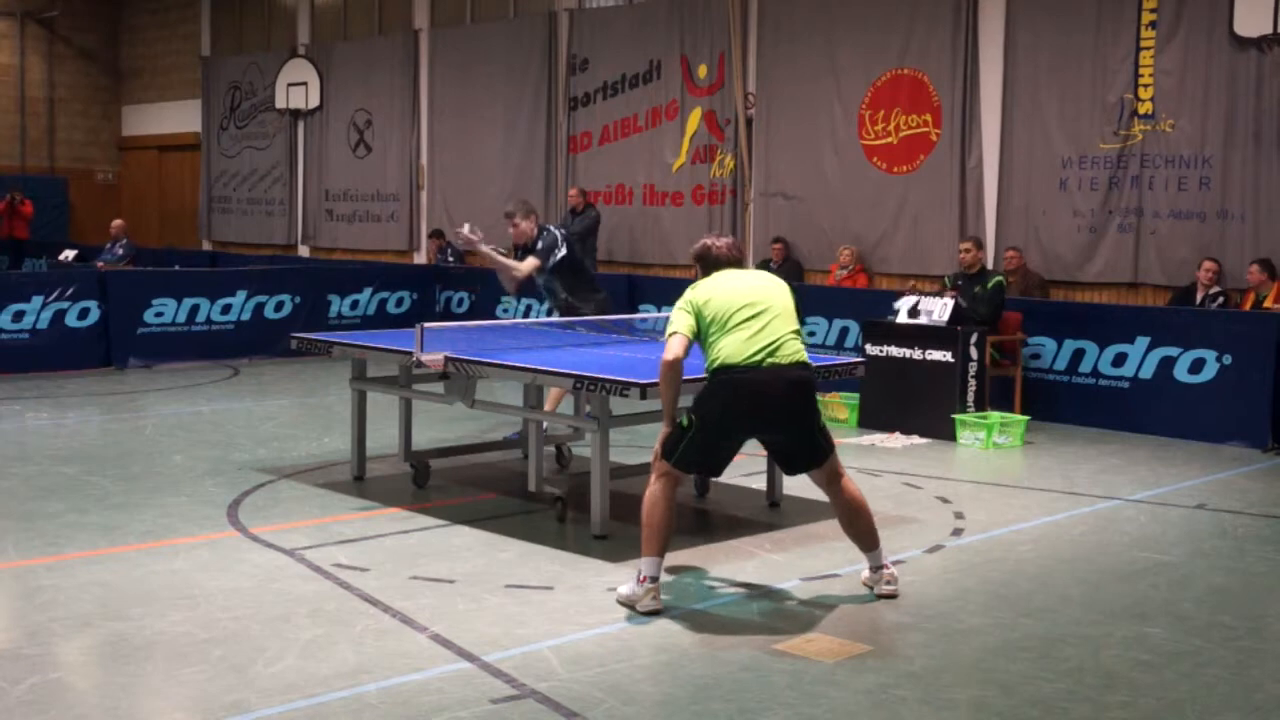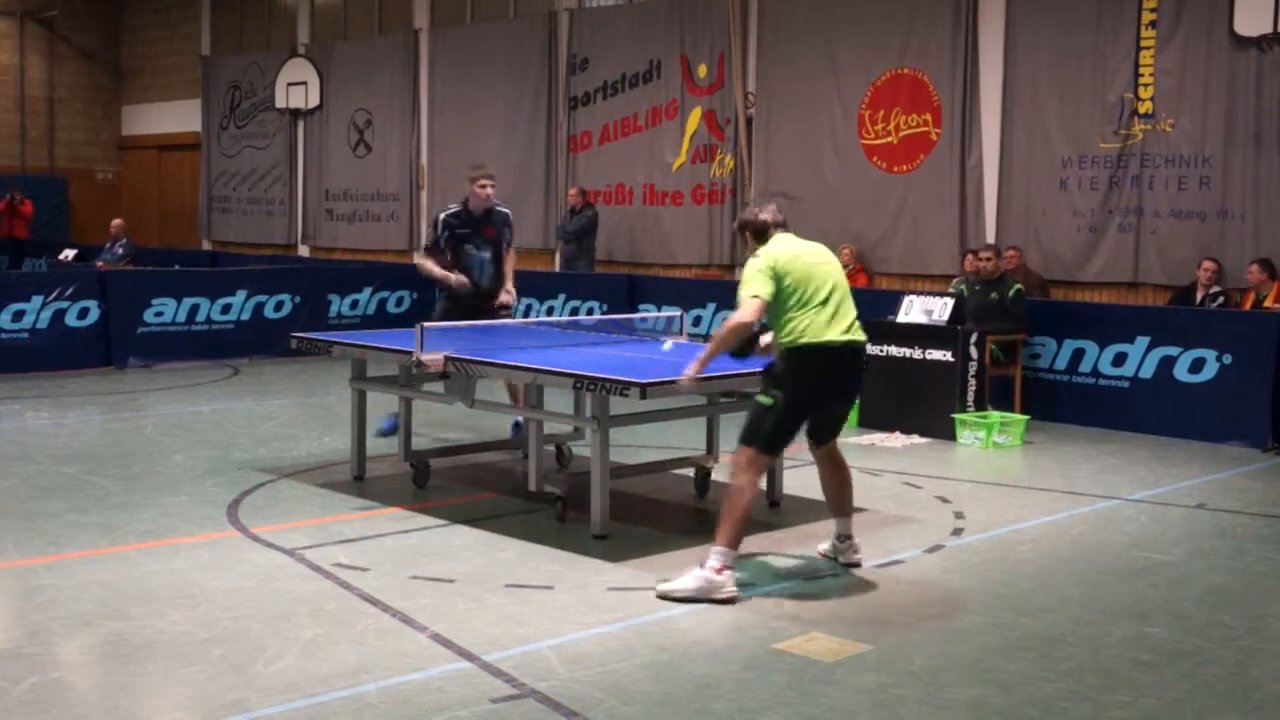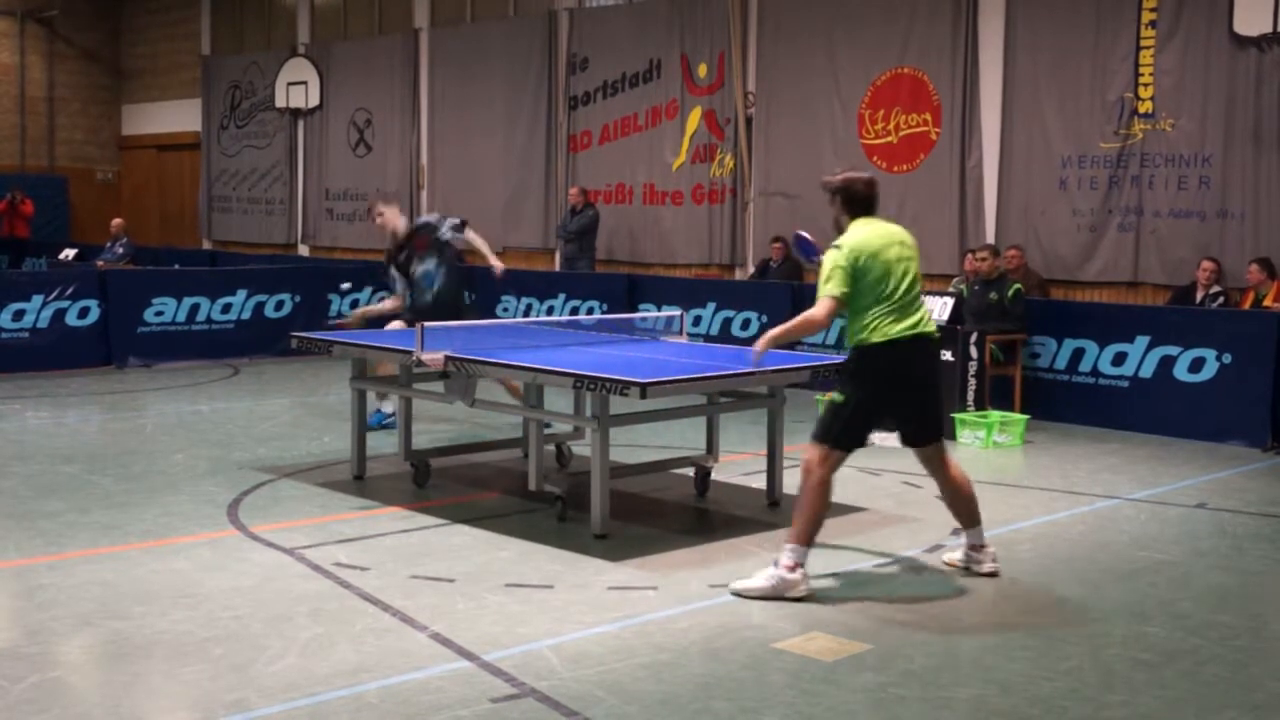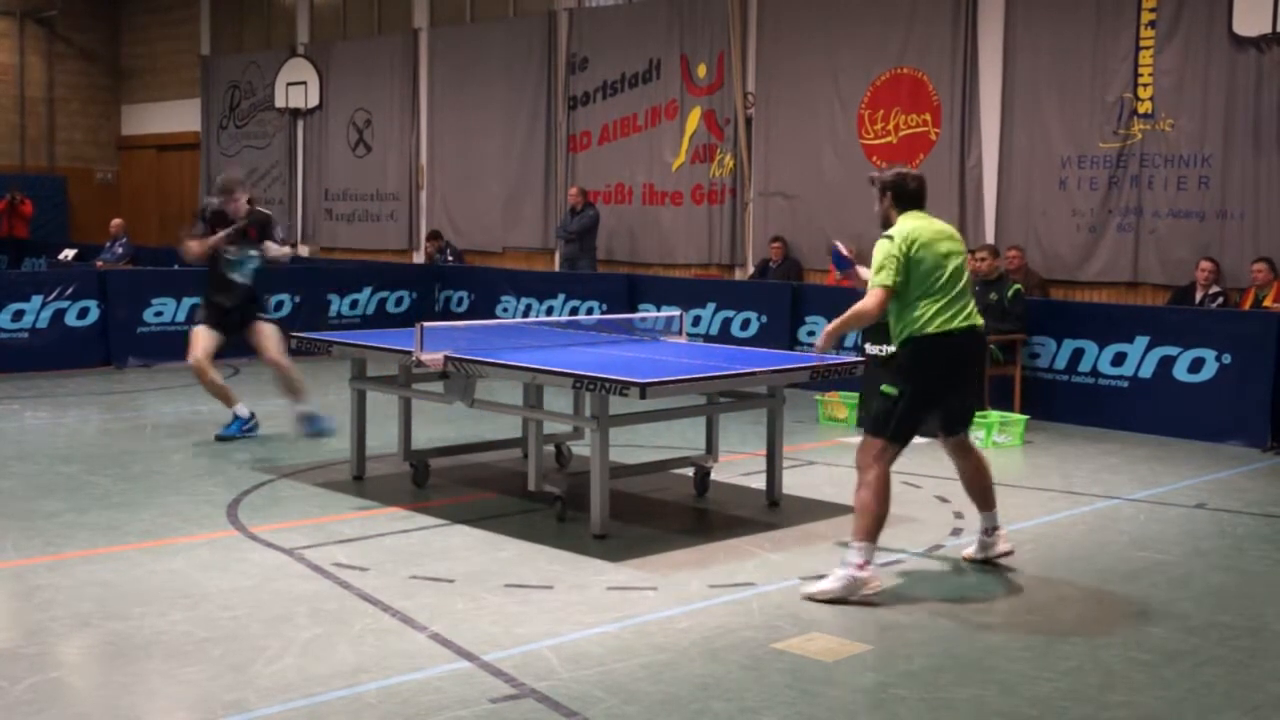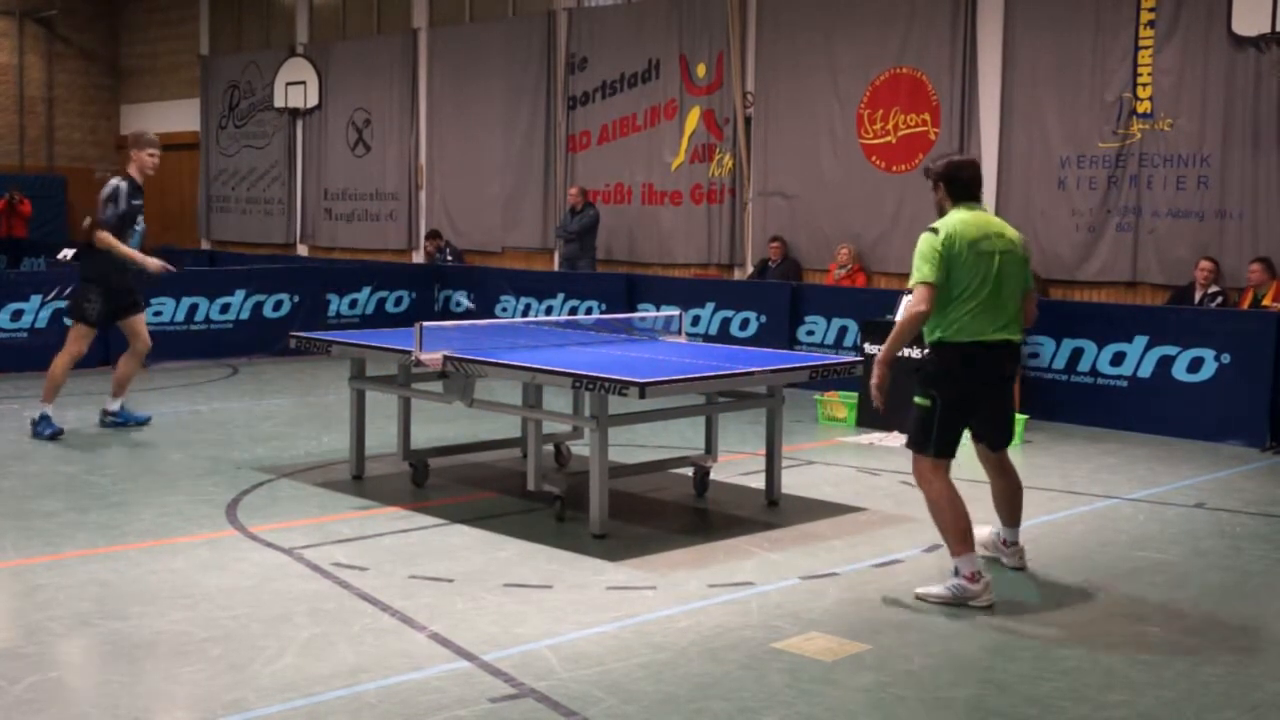
dt=1s
person 1, frame 1
left shoulder: (695, 294)
right shoulder: (774, 282)
left elbow: (672, 358)
left wrist: (668, 421)
left hip: (733, 386)
right hip: (792, 383)
left knee: (664, 474)
right knee: (833, 478)
left ankle: (646, 585)
right ankle: (881, 571)
person 1, frame 2
left shoulder: (763, 259)
right shoulder: (821, 252)
left elbow: (745, 320)
left wrist: (700, 362)
left hip: (807, 362)
right hip: (849, 359)
left knee: (747, 464)
right knee: (824, 444)
left ankle: (717, 571)
right ankle: (844, 541)
person 1, frame 3
left shoulder: (846, 247)
right shoulder: (904, 237)
left elbow: (822, 315)
left wrist: (774, 335)
left hip: (877, 359)
right hip: (921, 353)
left knee: (818, 461)
right knee: (936, 458)
left ankle: (790, 569)
right ankle: (979, 550)
person 1, frame 4
left shoulder: (895, 237)
right shoulder: (948, 232)
left elbow: (874, 305)
left wrist: (831, 330)
left hip: (928, 350)
right hip: (969, 345)
left knee: (873, 456)
right knee: (959, 443)
left ankle: (859, 568)
right ankle: (992, 536)
person 1, frame 5
left shoulder: (940, 234)
right shoulder: (1010, 236)
left elbow: (920, 309)
right elbow: (1028, 313)
left wrist: (883, 361)
left hip: (954, 358)
right hip: (1002, 357)
left knee: (929, 468)
right knee: (995, 455)
left ankle: (971, 577)
right ankle: (1009, 544)
person 2, frame 1
left shoulder: (550, 239)
right shoulder: (522, 246)
left elbow: (520, 271)
right elbow: (511, 286)
left wrist: (482, 249)
right wrist: (492, 258)
left hip: (589, 308)
right hip: (571, 309)
left ankle: (540, 422)
person 2, frame 2
left shoulder: (502, 216)
right shoulder: (447, 218)
right elbow: (424, 262)
left wrist: (508, 285)
right wrist: (448, 276)
left hip: (491, 300)
right hip: (456, 299)
left ankle: (520, 417)
right ankle: (401, 412)
person 2, frame 3
left shoulder: (429, 226)
right shoulder: (395, 257)
left elbow: (467, 233)
right elbow: (401, 302)
left wrist: (491, 259)
right wrist: (364, 312)
left hip: (453, 315)
right hip: (422, 316)
right ankle: (386, 412)
person 2, frame 4
left shoulder: (264, 218)
right shoulder: (211, 212)
left elbow: (284, 250)
right elbow: (190, 254)
left wrist: (279, 251)
right wrist: (219, 238)
left hip: (250, 302)
right hip: (217, 302)
left knee: (276, 360)
right knee: (196, 362)
left ankle: (305, 411)
right ankle: (243, 416)
person 2, frame 5
left shoulder: (134, 191)
right shoulder: (118, 188)
left elbow: (89, 223)
right elbow: (99, 234)
right wrist: (141, 259)
left hip: (120, 281)
right hip: (99, 280)
left knee: (141, 345)
right knee: (75, 350)
left ankle: (113, 409)
right ankle: (42, 416)
